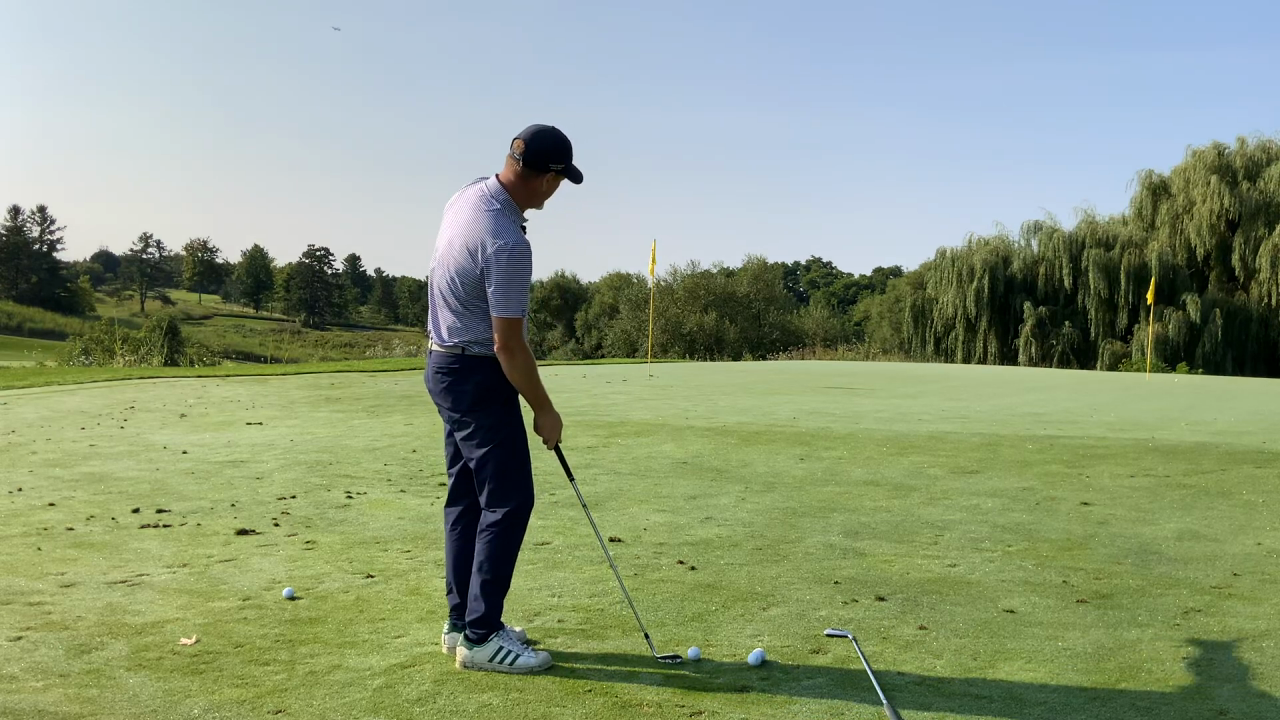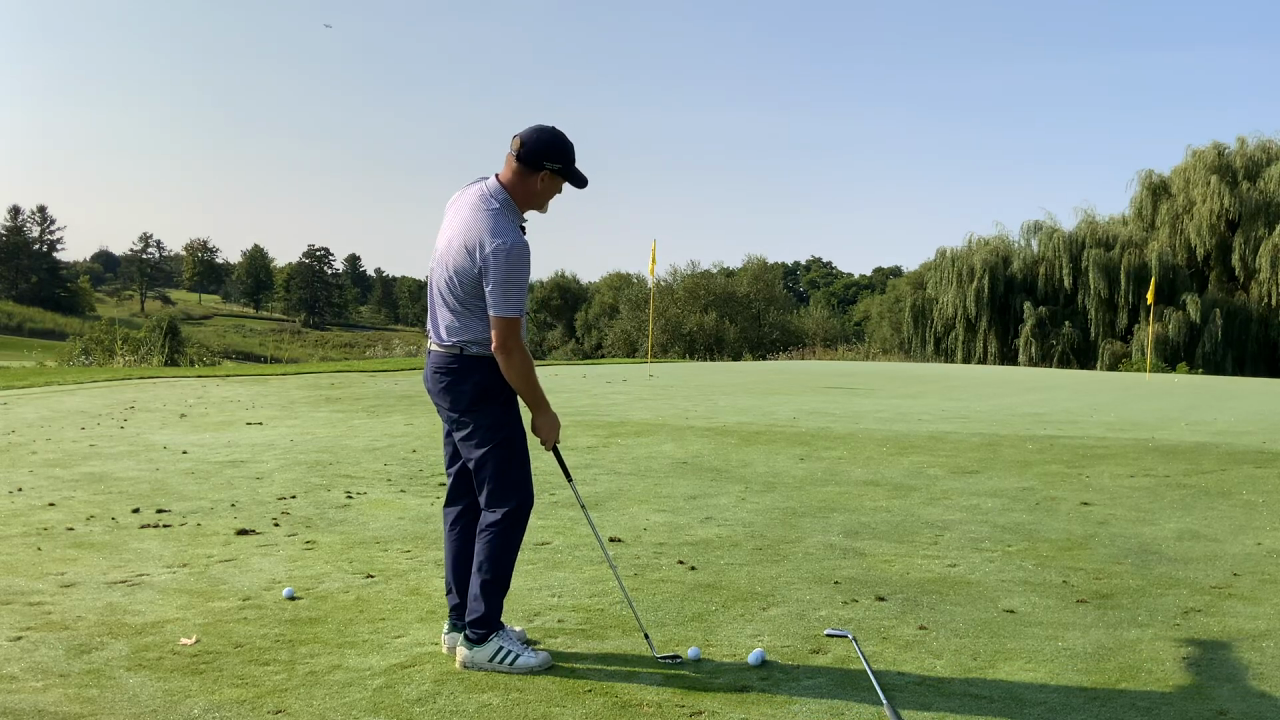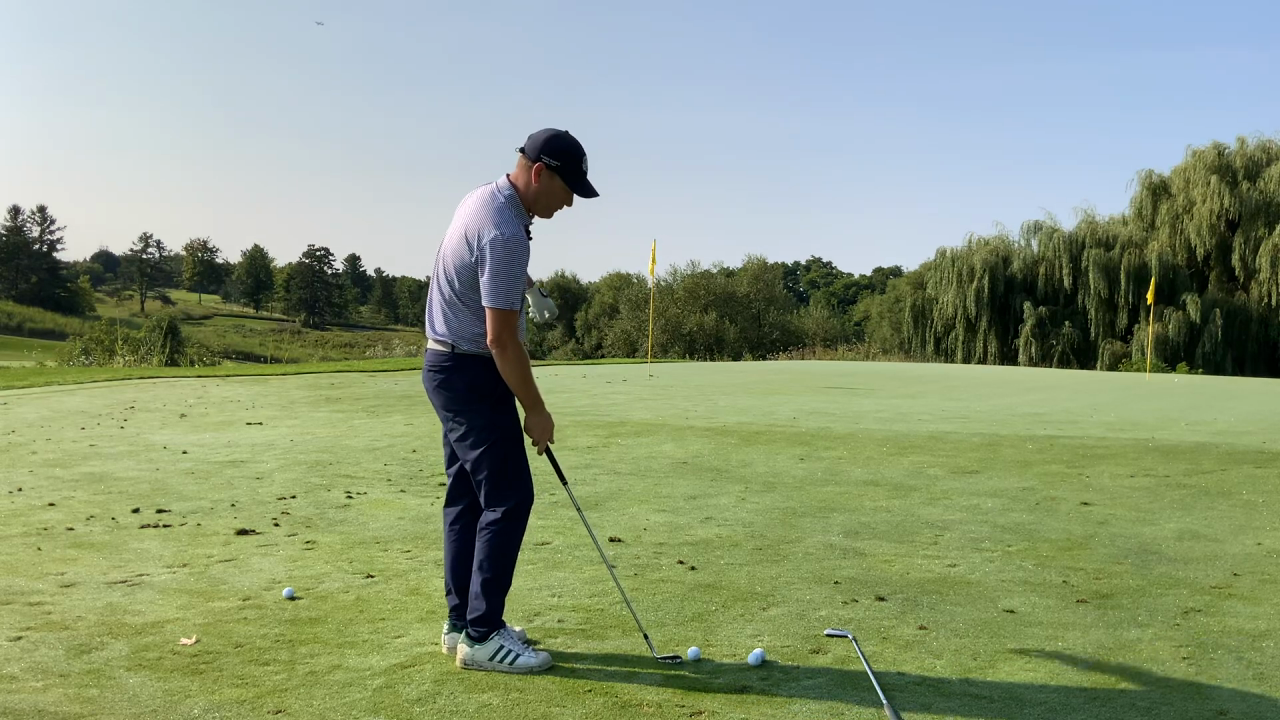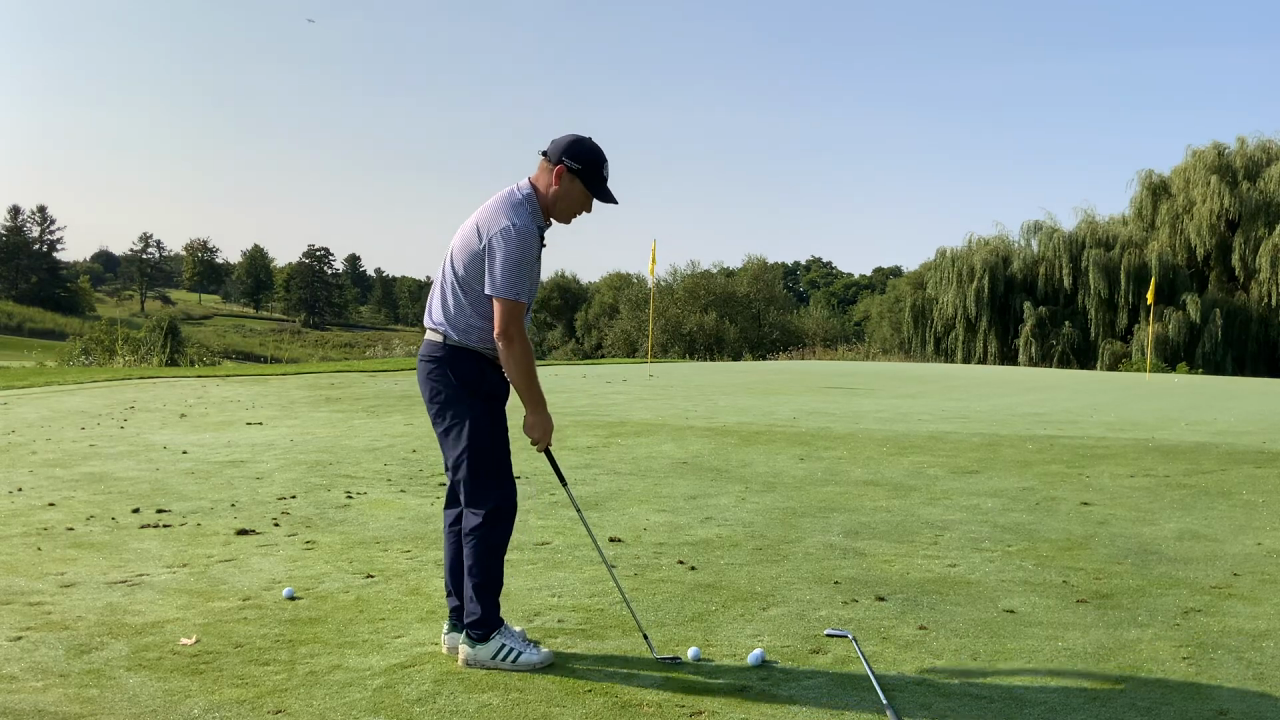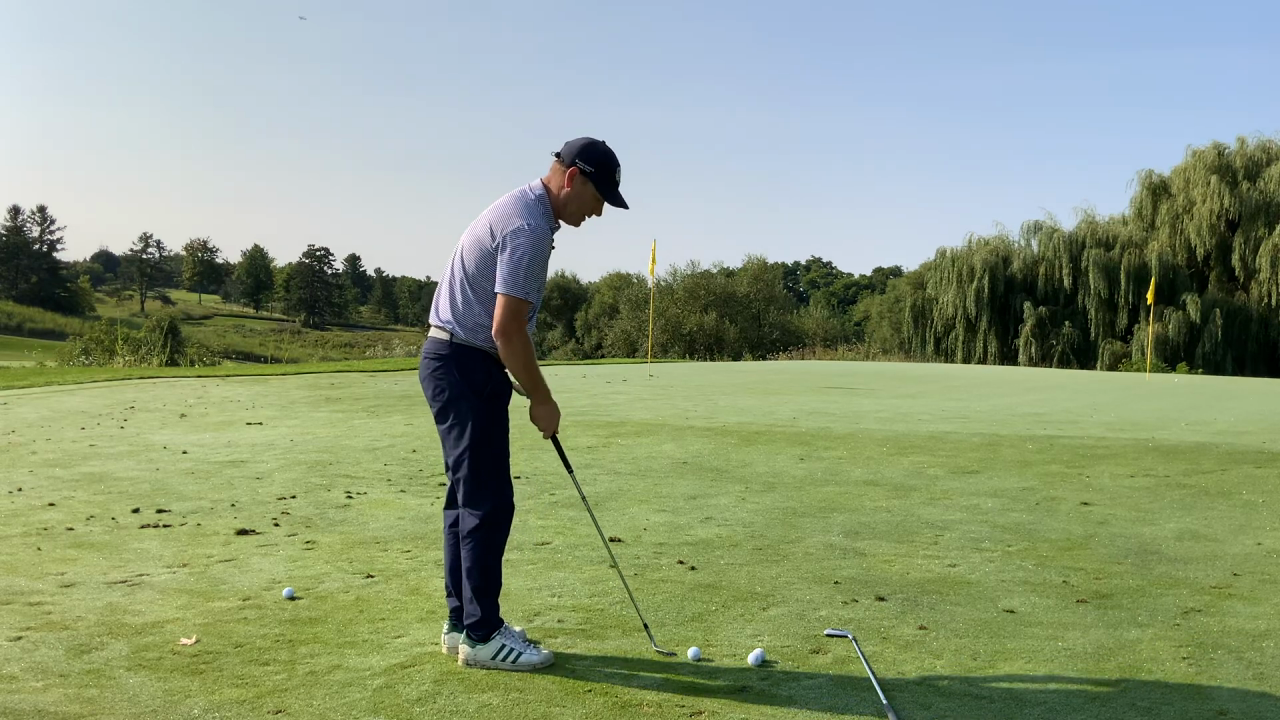
dt=0.3s
person 1, frame 1
left shoulder: (469, 195)
right shoulder: (507, 243)
right elbow: (508, 345)
right wrist: (545, 411)
left hip: (449, 365)
right hip: (478, 376)
left knee: (468, 498)
right knee: (507, 501)
left ankle: (463, 621)
right ankle: (480, 636)
person 1, frame 2
left shoulder: (469, 194)
right shoulder: (505, 242)
right elbow: (506, 345)
left wrist: (522, 203)
right wrist: (542, 411)
left hip: (447, 365)
right hip: (476, 376)
left knee: (467, 498)
right knee: (507, 501)
left ankle: (463, 621)
right ankle: (480, 636)
person 1, frame 3
left shoulder: (487, 199)
right shoulder: (503, 232)
right elbow: (501, 340)
left wrist: (528, 287)
right wrist: (536, 409)
left hip: (454, 368)
right hip: (469, 375)
left knee: (469, 496)
right knee: (508, 498)
left ankle: (463, 621)
right ankle: (482, 633)
person 1, frame 4
left shoulder: (517, 211)
right shoulder: (517, 226)
right elbow: (508, 332)
left wrist: (515, 383)
right wrist: (536, 409)
left hip: (461, 366)
right hip: (461, 369)
left knee: (469, 497)
right knee: (490, 500)
left ankle: (462, 621)
right ankle: (482, 633)
person 1, frame 5
left shoulder: (522, 209)
right shoulder: (530, 226)
right elbow: (506, 329)
left wrist: (524, 384)
right wrist: (541, 396)
left hip: (460, 364)
right hip: (465, 368)
left knee: (469, 498)
right knee: (488, 501)
left ankle: (463, 621)
right ankle: (482, 634)
